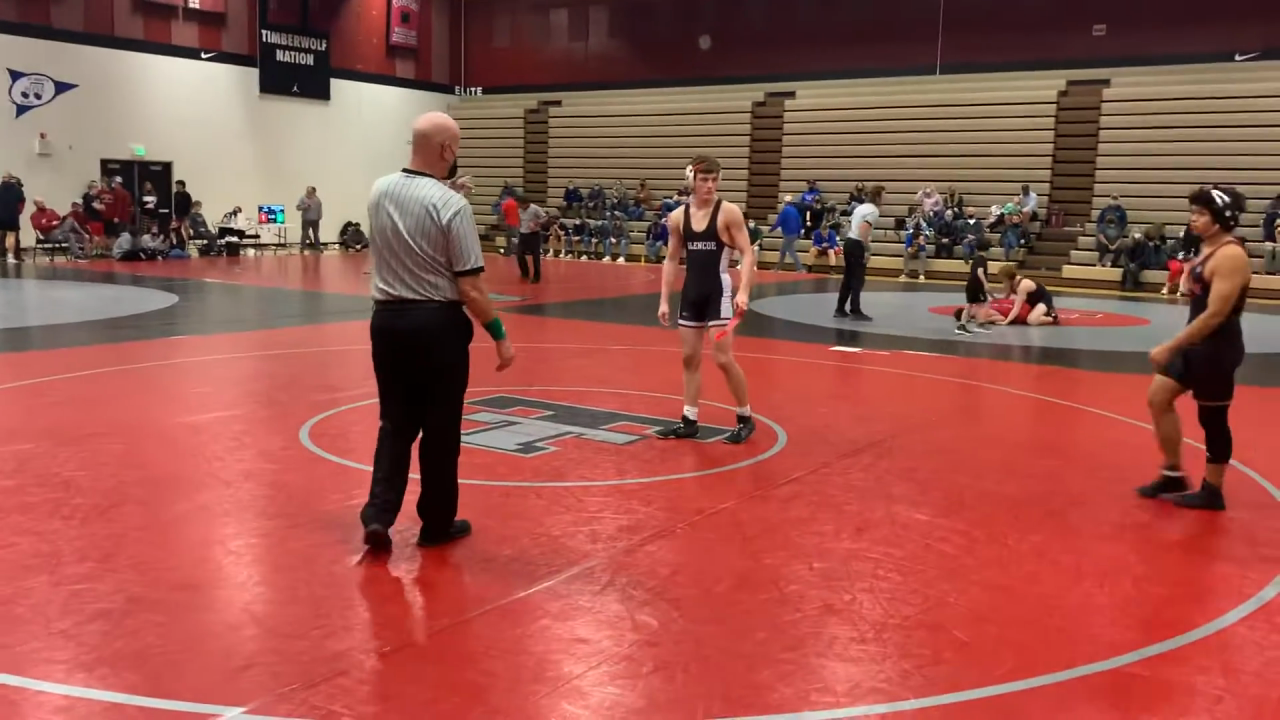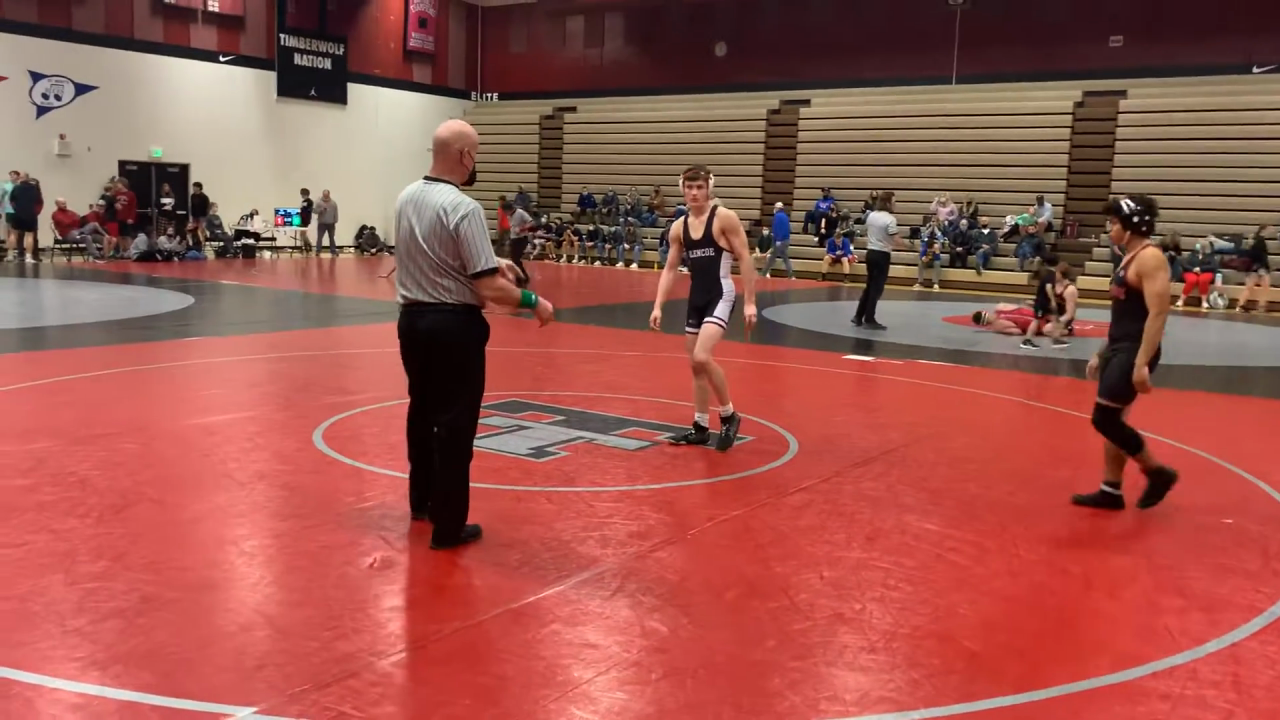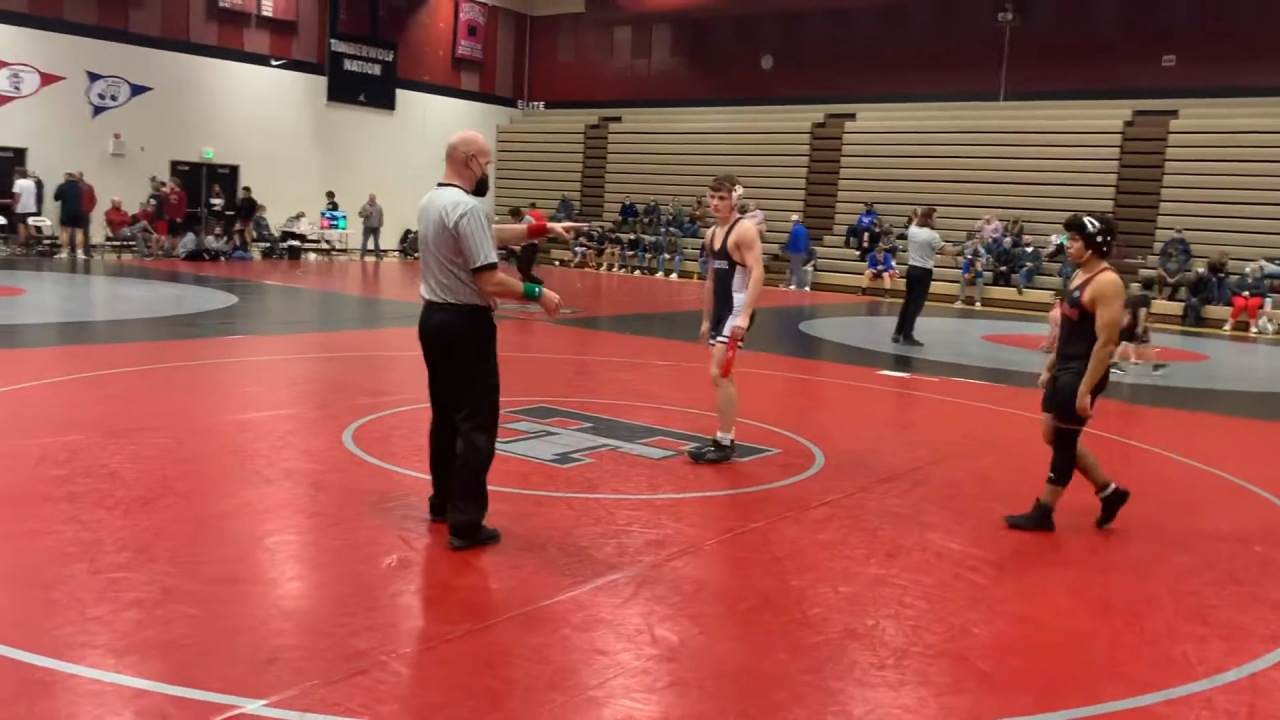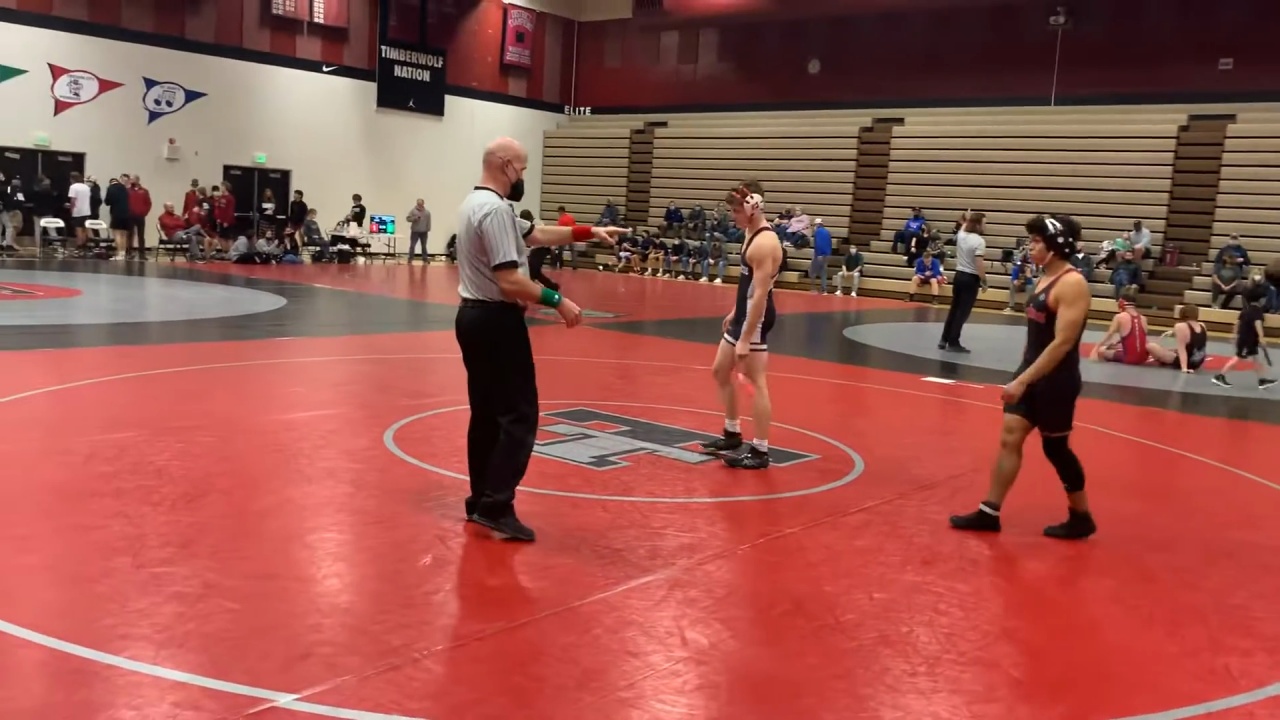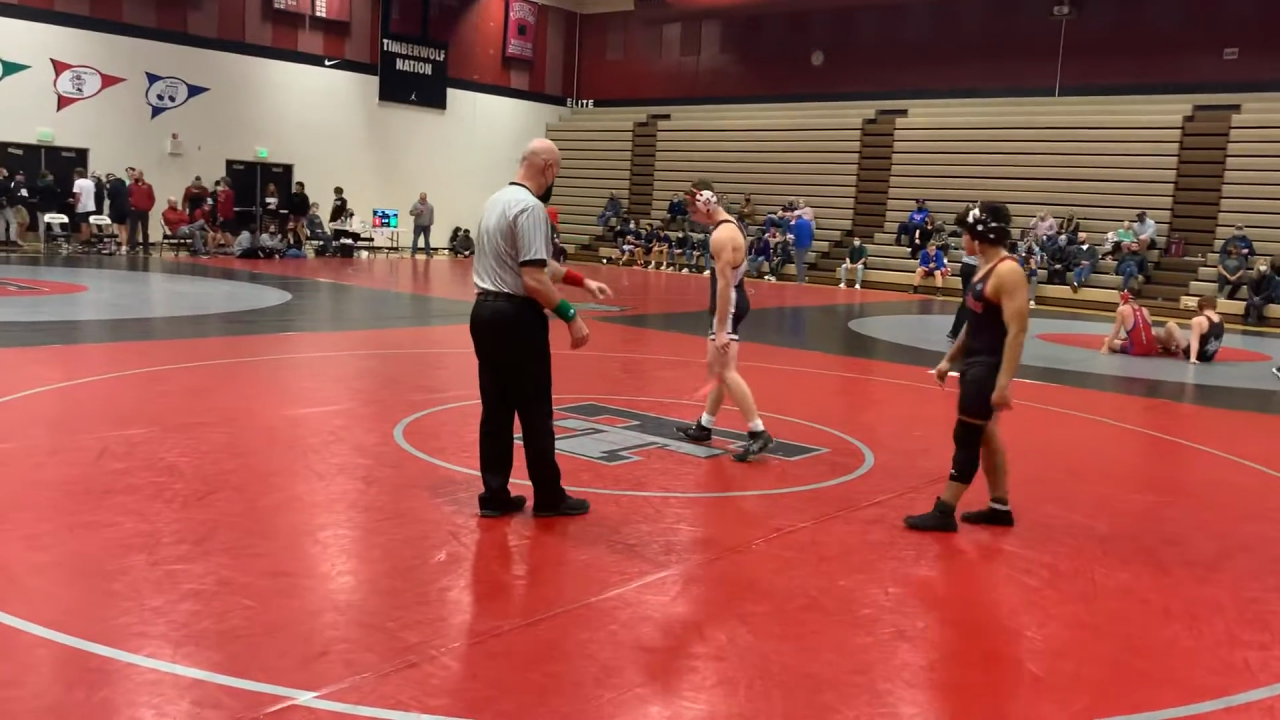
dt=0.5s
person 1, frame 1
left shoulder: (380, 191)
right shoulder: (452, 205)
right elbow: (470, 287)
right wrist: (500, 335)
left hip: (388, 319)
right hip: (437, 324)
left knee: (395, 425)
right knee: (439, 429)
left ankle: (378, 516)
right ankle: (436, 524)
person 1, frame 2
left shoulder: (406, 198)
right shoulder: (464, 208)
right elbow: (489, 289)
left wrist: (491, 261)
right wrist: (533, 301)
left hip: (412, 319)
right hip: (455, 325)
left knee: (422, 414)
right knee: (455, 427)
left ankle: (422, 500)
right ankle: (448, 526)
person 1, frame 3
left shoulder: (432, 202)
right shoulder: (467, 207)
left elbow: (491, 233)
right elbow: (490, 282)
left wrist: (543, 229)
right wrist: (538, 293)
left hip: (435, 318)
right hip: (465, 324)
left knee: (446, 416)
right knee: (478, 424)
left ankle: (443, 502)
right ankle: (465, 524)
person 1, frame 4
left shoulder: (477, 203)
right shoulder: (495, 209)
left elbow: (535, 234)
right elbow: (509, 281)
left wrist: (589, 232)
right wrist: (558, 301)
left hip: (473, 316)
right hip: (497, 320)
left knee: (485, 414)
right knee: (518, 417)
left ankle: (481, 500)
right ankle: (495, 506)
person 1, frame 5
left shoulder: (497, 200)
right shoulder: (530, 207)
right elbow: (534, 279)
left wrist: (581, 281)
right wrist: (569, 316)
left hip: (485, 310)
right hip: (517, 316)
left knee: (496, 409)
right knee: (535, 412)
left ankle: (495, 494)
right ankle: (548, 496)
person 2, frame 1
left shoulder: (1232, 256)
right shoulder: (1208, 248)
left elbow: (1213, 315)
left wrist: (1169, 347)
left hip: (1217, 349)
right hip: (1198, 345)
left knee: (1212, 418)
right knee: (1157, 399)
left ankle: (1211, 491)
right ankle: (1172, 474)
person 2, frame 2
left shoulder: (1151, 259)
right shoulder: (1130, 257)
left elbow: (1157, 315)
left wrist: (1142, 363)
right wrist: (1100, 354)
left hip: (1134, 353)
right hip: (1117, 349)
left knee: (1104, 418)
right knee: (1108, 420)
left ankle: (1156, 473)
right ankle: (1110, 490)
person 2, frame 3
left shoulder: (1107, 284)
right shoulder: (1080, 274)
left elbow: (1106, 343)
left wrist: (1085, 390)
right wrist: (1050, 368)
left hip: (1081, 373)
right hip: (1062, 367)
left knee: (1062, 441)
right knee: (1058, 439)
left ankle: (1044, 512)
right ankle: (1110, 492)
person 2, frame 4
left shoulder: (1073, 284)
right shoulder: (1044, 278)
left elbow: (1063, 343)
left wrist: (1023, 381)
right wrist: (1022, 377)
left hip: (1056, 381)
right hip: (1032, 374)
left knee: (1056, 450)
right knee: (1009, 440)
left ankle: (1081, 518)
right ankle: (988, 513)
person 2, frame 5
left shoulder: (1008, 273)
right shoulder: (987, 267)
left elbow: (1016, 333)
left wrist: (1003, 383)
right wrist: (949, 360)
left hip: (988, 366)
right hip: (974, 363)
left knee: (967, 438)
right knee: (985, 437)
left ankle: (945, 513)
right ankle: (1000, 508)
person 3, frame 1
left shoulder: (728, 212)
right shoulder: (677, 216)
left elbow: (747, 253)
right elbow: (671, 260)
left wrist: (743, 292)
right wrist: (663, 300)
left hip: (718, 292)
right hip: (690, 292)
left knee: (723, 359)
right knee: (689, 358)
left ankle: (744, 418)
right ankle: (689, 421)
person 3, frame 2
left shoulder: (725, 217)
right shoulder: (678, 227)
left elbow: (745, 258)
right elbow: (670, 268)
left wrist: (750, 301)
right wrist: (658, 306)
left hip: (720, 295)
right hip: (696, 298)
left knee: (703, 357)
right knee: (696, 365)
left ankle: (729, 415)
right ankle: (701, 428)
person 3, frame 3
left shoulder: (745, 230)
right shoulder: (712, 233)
left elbow: (757, 273)
left wrist: (745, 316)
right wrist: (706, 319)
left hip: (736, 310)
right hip: (719, 310)
left knee: (721, 376)
right knee: (719, 377)
left ankle: (724, 445)
right ankle: (724, 438)
person 3, frame 4
left shoulder: (765, 243)
right shoulder: (750, 232)
left elbow: (761, 293)
left wrist: (746, 339)
right wrist: (734, 312)
left hip: (755, 317)
right hip: (743, 313)
left knee: (755, 383)
right knee: (720, 371)
left ankle: (760, 451)
right ankle: (732, 435)
person 3, frame 5
left shoulder: (720, 235)
right shoulder: (729, 225)
left elbow: (724, 283)
left wrist: (721, 329)
left hip: (727, 305)
right hip: (734, 301)
left knee: (727, 373)
right knee: (716, 369)
left ankle: (758, 433)
right ankle: (704, 426)
